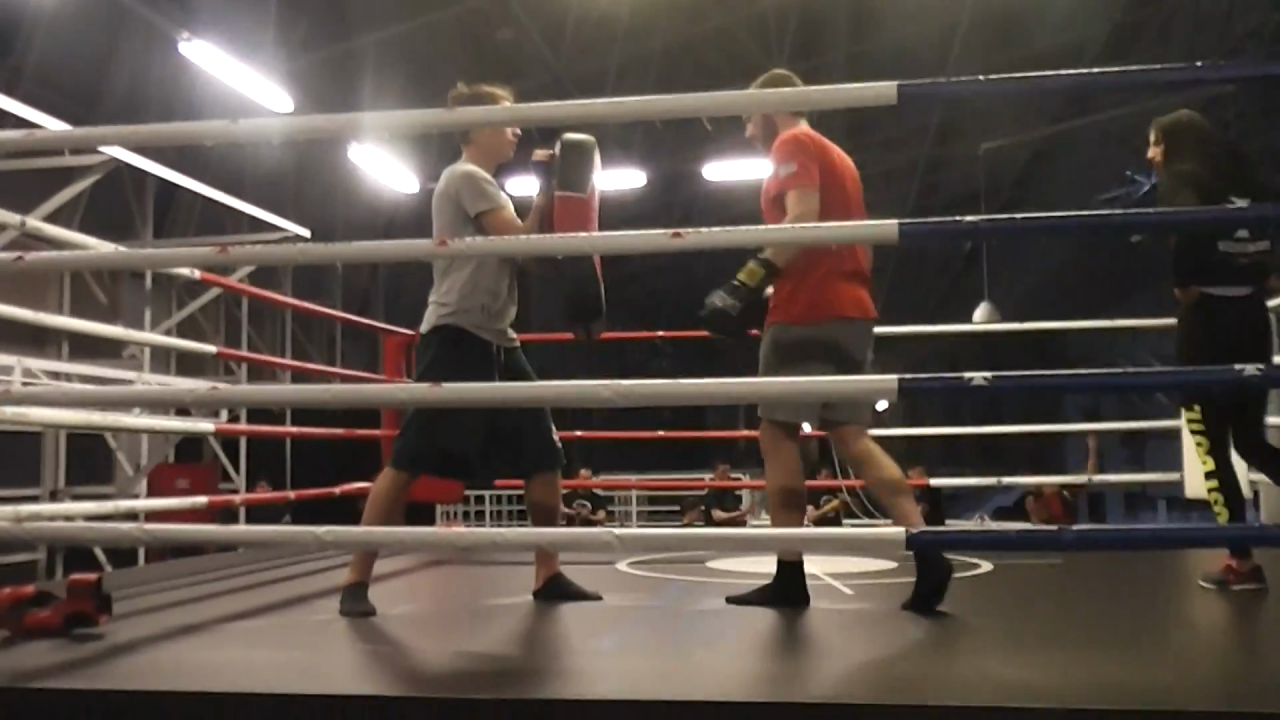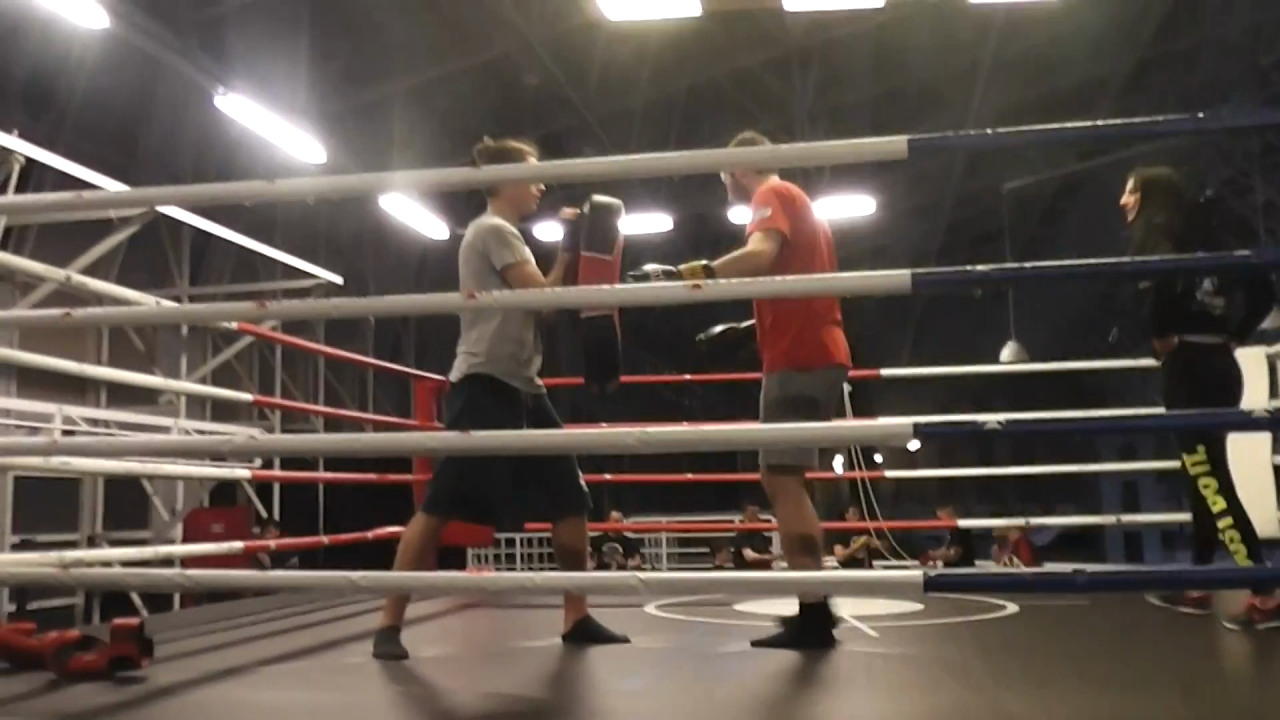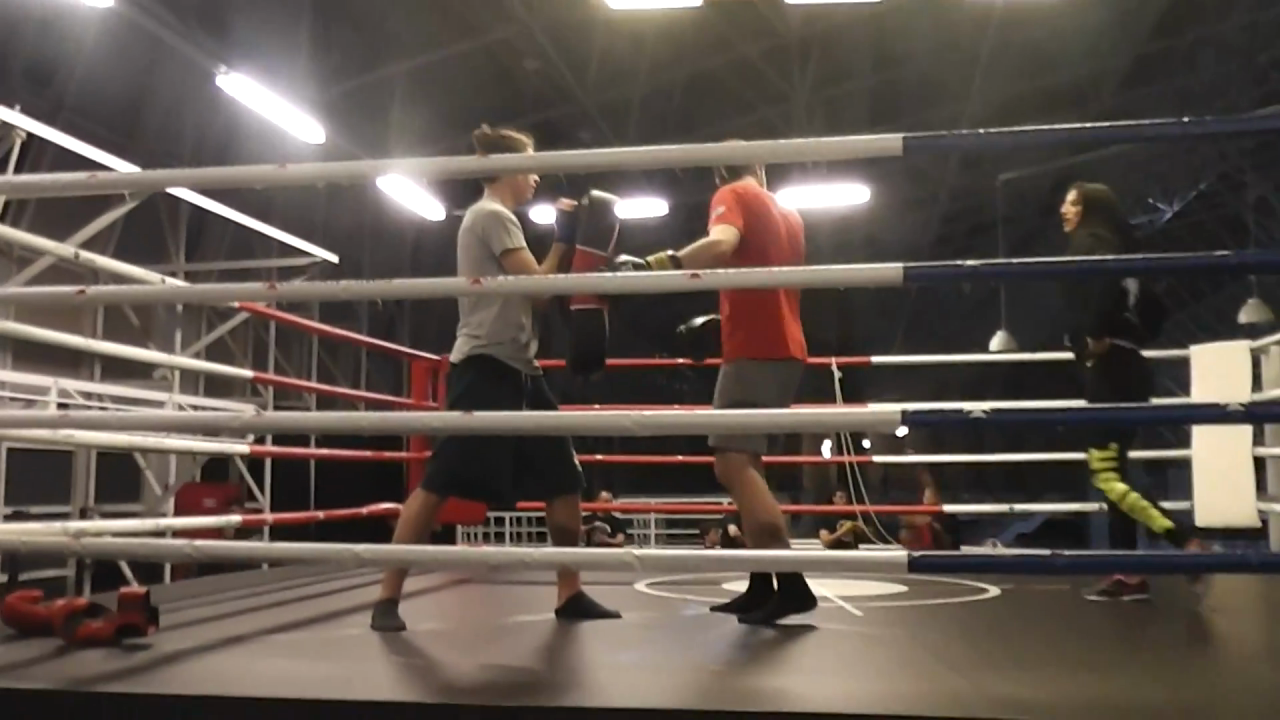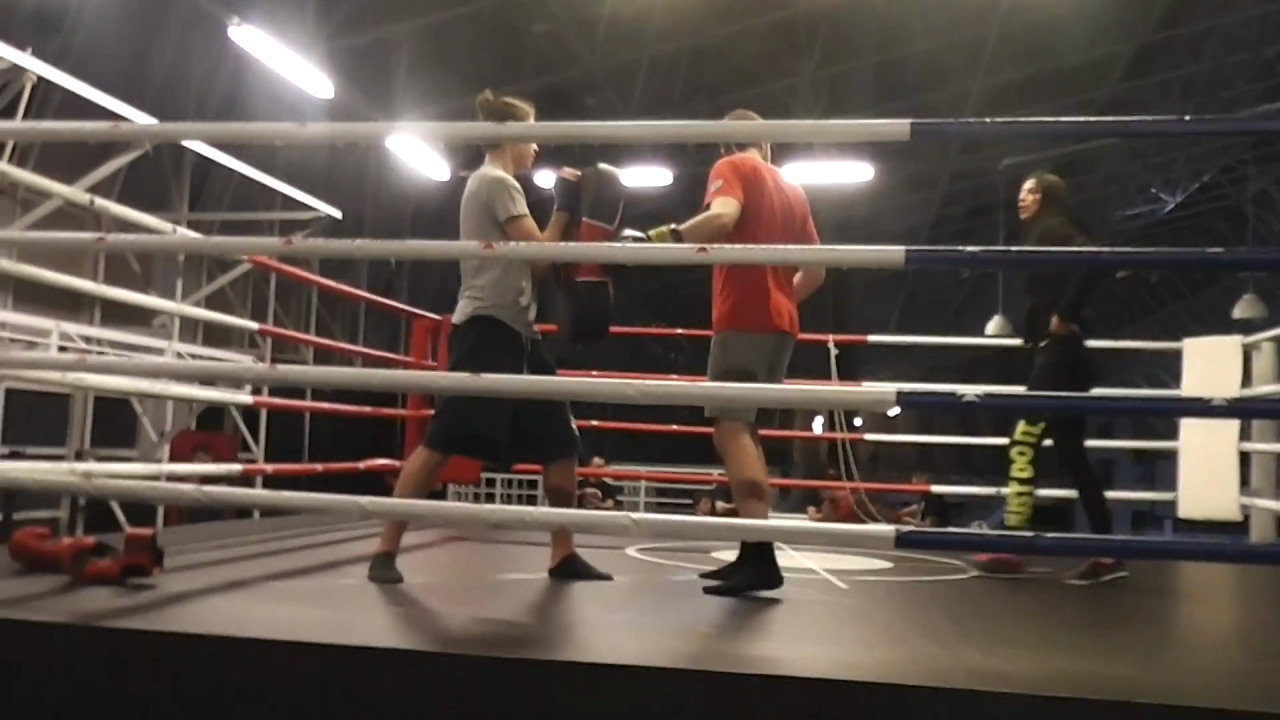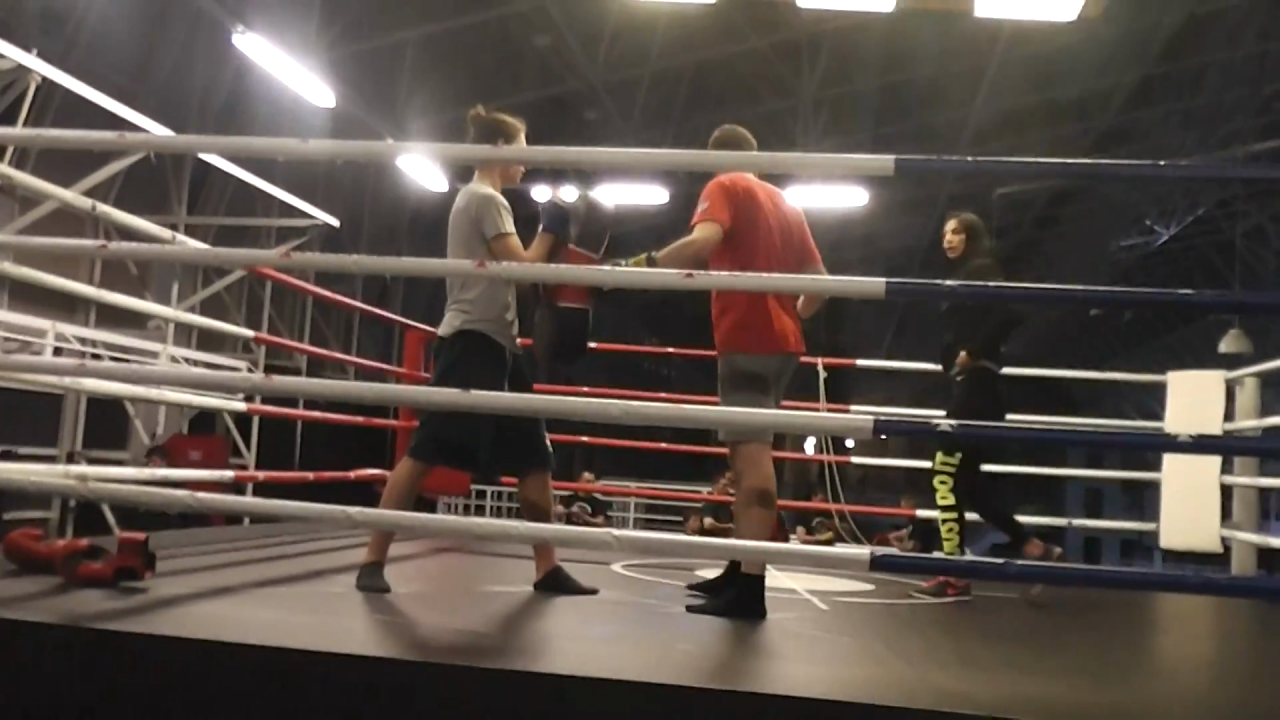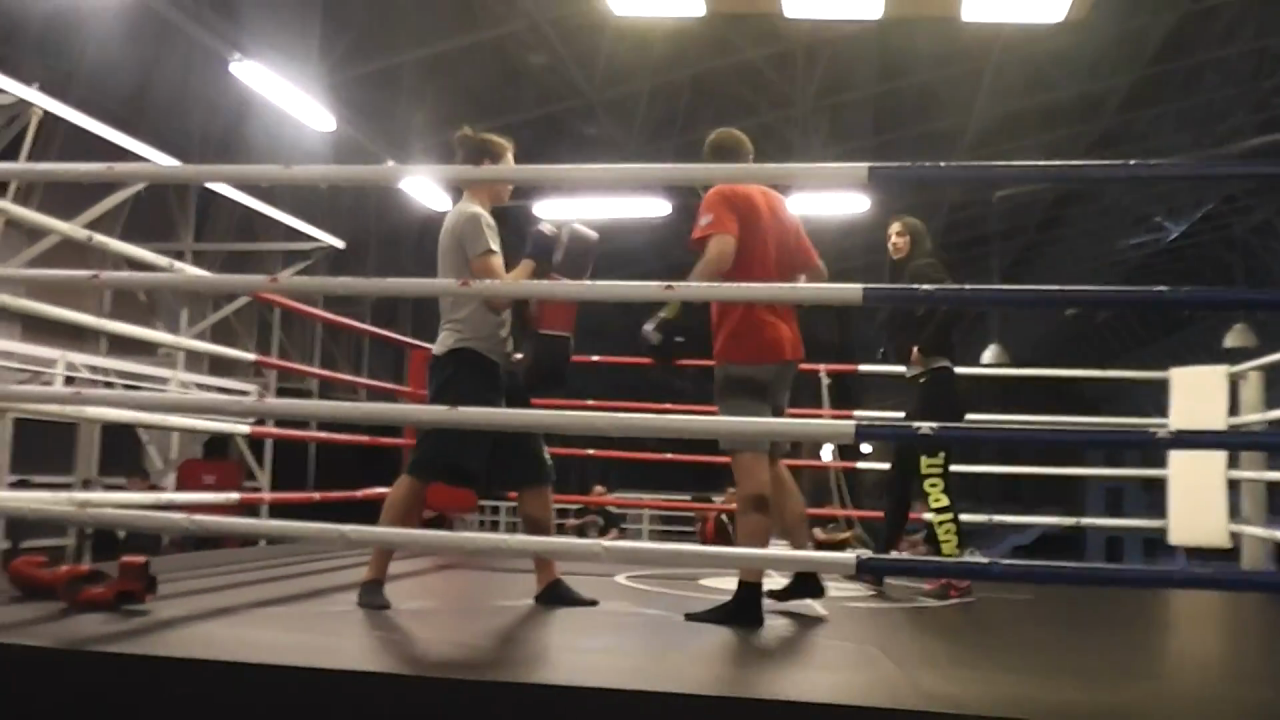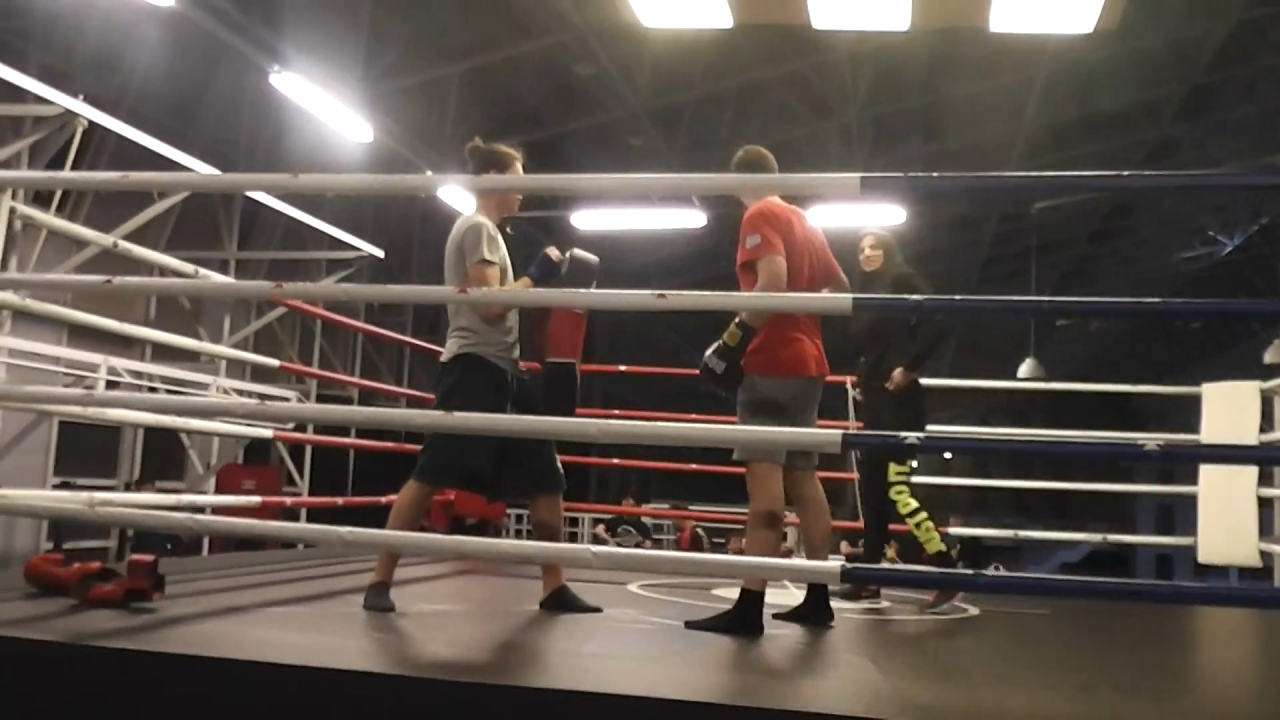
dt=0.3s
person 1, frame 1
left shoulder: (485, 188)
right shoulder: (466, 178)
right elbow: (522, 243)
left wrist: (549, 192)
right wrist: (546, 192)
left hip: (496, 340)
right hip: (456, 336)
left knee: (544, 455)
right knee: (410, 459)
left ankle: (548, 574)
right ankle: (356, 580)
person 1, frame 2
left shoulder: (507, 237)
right shoulder: (492, 230)
left elbow: (539, 307)
right elbow: (542, 296)
left wrist: (570, 252)
right wrist: (568, 249)
left hip: (521, 386)
right hip: (484, 383)
left knee: (570, 498)
right knee: (441, 504)
left ankle: (576, 617)
right ankle: (389, 624)
person 1, frame 3
left shoulder: (498, 220)
right shoulder: (491, 216)
left elbow: (530, 294)
left wrist: (566, 244)
right wrist: (562, 241)
left hip: (517, 367)
right hip: (485, 365)
left knee: (564, 478)
right knee: (440, 482)
left ankle: (570, 593)
right ankle: (387, 598)
person 1, frame 4
left shoulder: (492, 185)
right shoulder: (496, 183)
left elbow: (525, 261)
left wrist: (565, 211)
right wrist: (564, 208)
left hip: (515, 330)
right hip: (487, 327)
left knee: (560, 442)
right knee: (442, 440)
left ankle: (563, 555)
right ankle: (386, 551)
person 1, frame 5
left shoulder: (477, 200)
right shoulder: (485, 199)
right elbow: (522, 270)
left wrist: (551, 234)
right wrist: (551, 229)
left hip: (496, 344)
right hip: (472, 341)
left knee: (536, 458)
right knee: (426, 451)
left ankle: (547, 569)
right ankle: (373, 560)
person 1, frame 6
left shoulder: (470, 219)
right shoulder: (474, 219)
right elbow: (496, 294)
left wrist: (536, 267)
right wrist: (534, 257)
left hip: (490, 362)
right hip: (466, 360)
left knee: (535, 470)
right knee: (425, 470)
left ankle: (547, 580)
right ankle: (373, 578)
person 1, frame 7
left shoulder: (487, 231)
right shoulder: (477, 228)
right elbow: (489, 306)
left wrist: (540, 285)
right wrist: (536, 275)
left hip: (501, 370)
right hip: (474, 366)
left knee: (546, 477)
right knee: (431, 475)
left ankle: (554, 587)
right ankle: (380, 580)
person 2, frame 1
left shoulder: (791, 144)
right shoulder: (839, 158)
left elbow: (802, 219)
left wrist: (747, 283)
left hip: (804, 314)
right hip: (852, 311)
left knee: (776, 433)
right knee: (853, 438)
left ankle: (789, 577)
right ankle: (926, 553)
person 2, frame 2
left shoulder: (773, 193)
right shoulder: (800, 205)
left elbow: (761, 254)
left wrist: (682, 276)
left hip: (799, 360)
right hip: (817, 356)
left knee: (782, 477)
right knee: (781, 477)
left ankle: (815, 617)
right ankle: (810, 611)
person 2, frame 3
left shoulder: (731, 196)
right shoulder: (786, 212)
left elbow: (720, 246)
left wrist: (650, 264)
right wrist: (718, 320)
left hip: (755, 350)
right hip: (781, 348)
left knee: (733, 461)
right knee: (745, 461)
left ankle: (791, 584)
right ankle: (761, 586)
person 2, frame 4
left shoulder: (730, 168)
right shoulder: (791, 189)
left elbow: (723, 217)
right elbow: (815, 268)
left wrist: (660, 238)
left hip: (743, 319)
right hip: (779, 322)
left knee: (732, 430)
right knee: (741, 432)
left ankle: (762, 559)
right ankle: (751, 554)
person 2, frame 5
left shoulder: (724, 188)
right shoulder: (785, 203)
left elbow: (701, 242)
right elbow: (819, 282)
left wrist: (639, 265)
left hip: (746, 338)
right hip: (782, 341)
left knee: (751, 453)
right knee: (749, 453)
left ankle: (750, 587)
right ankle: (736, 571)
person 2, frame 6
left shoulder: (721, 197)
right shoulder: (777, 203)
left elbow: (718, 259)
right elbow: (815, 271)
left wrist: (673, 309)
left hip: (744, 347)
right hip: (782, 345)
left knee: (749, 463)
right knee: (770, 460)
left ankle: (747, 597)
right ankle: (805, 571)
person 2, frame 7
left shoulder: (758, 217)
right shoulder: (805, 222)
left elbow: (772, 281)
right elbow: (839, 287)
left wrist: (735, 336)
left hip: (771, 362)
right hip: (807, 362)
left knee: (764, 475)
right knee: (802, 476)
right ankle: (818, 597)
person 3, frame 1
left shoulder: (1179, 181)
right shoulder: (1239, 178)
left elbow: (1190, 226)
left wrist: (1183, 282)
left hip: (1207, 318)
left knee: (1210, 442)
left ankle: (1241, 560)
person 3, frame 2
left shoulder: (1151, 232)
right shoulder: (1203, 235)
left elbow: (1164, 278)
left wrist: (1161, 333)
right wrist: (1235, 333)
left hip: (1188, 365)
right hip: (1220, 365)
left knee: (1211, 482)
right knee: (1206, 478)
right ankle: (1194, 585)
person 3, frame 3
left shoulder: (1088, 244)
right shoulder: (1114, 247)
left elbow: (1110, 285)
right elbow: (1152, 310)
left wrist: (1098, 336)
left hip: (1109, 370)
right hip: (1127, 368)
left knee: (1107, 475)
right knee: (1110, 473)
left ankle: (1188, 546)
right ankle: (1128, 574)
person 3, frame 4
left shoulder: (1053, 229)
right shoulder: (1045, 235)
left elbow: (1092, 263)
left wrist: (1063, 316)
right wrist: (1065, 315)
left hip: (1058, 353)
right hip: (1063, 355)
left knee: (1023, 446)
right knee: (1072, 454)
left ankle: (1010, 549)
right ankle: (1105, 553)
person 3, frame 5
left shoulder: (980, 269)
right shoulder: (965, 275)
left elbow: (1007, 314)
left wrist: (971, 351)
right wrist: (956, 354)
left hip: (975, 385)
right hip: (973, 386)
left knee: (946, 473)
right knee: (969, 477)
left ankle: (954, 574)
right ankle: (1037, 549)
person 3, frame 6
left shoulder: (924, 269)
right shoulder: (905, 278)
left elbow: (952, 307)
left wrist: (924, 348)
right wrist: (898, 351)
left hip: (932, 385)
right hip: (925, 386)
left knee: (932, 479)
right knee: (900, 476)
left ankle: (957, 577)
person 3, frame 7
left shoulder: (903, 279)
right shoulder: (865, 293)
left elbow: (934, 324)
left wrist: (908, 366)
right wrist: (860, 381)
left hip: (900, 398)
right hip: (875, 399)
left knee: (896, 487)
right knee: (871, 487)
left ankle: (948, 570)
